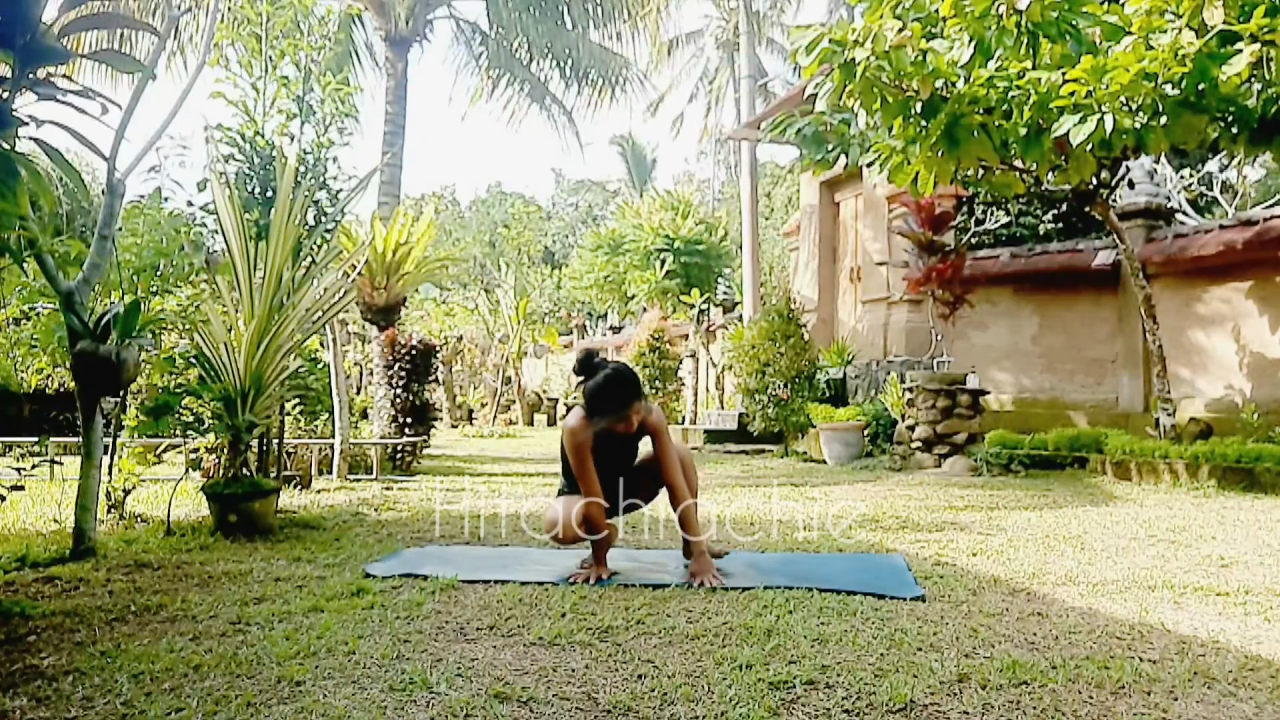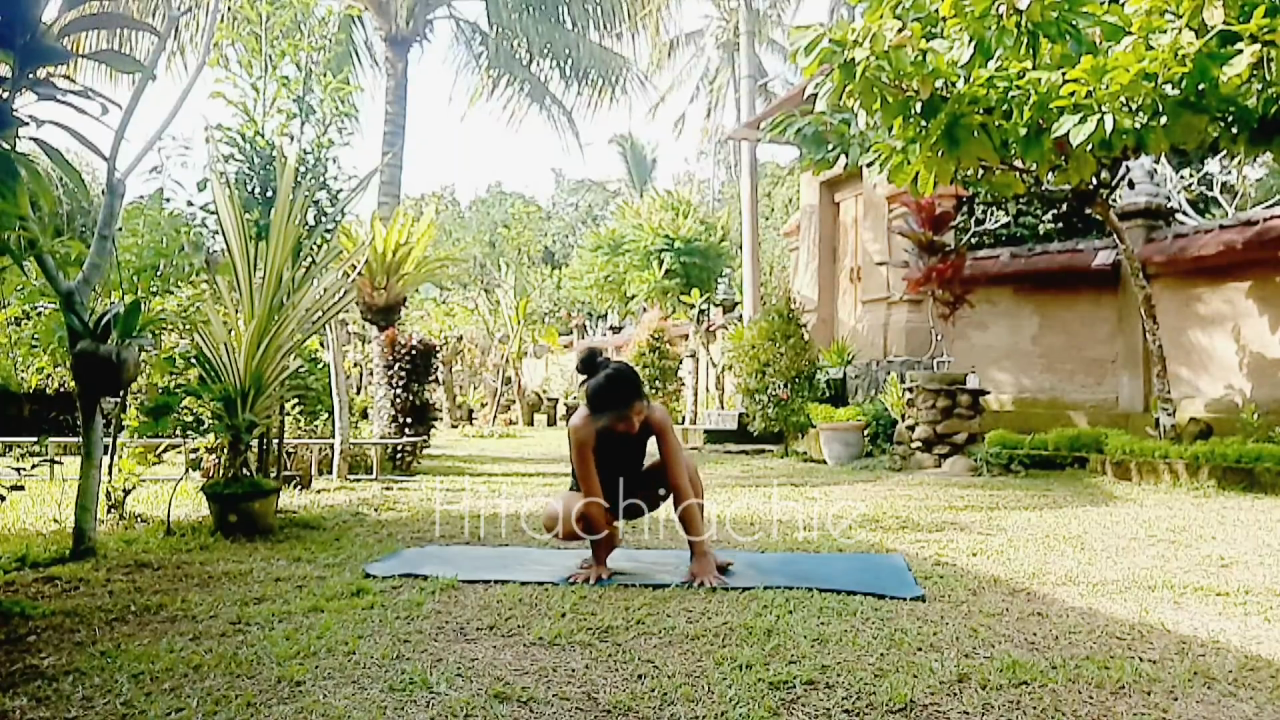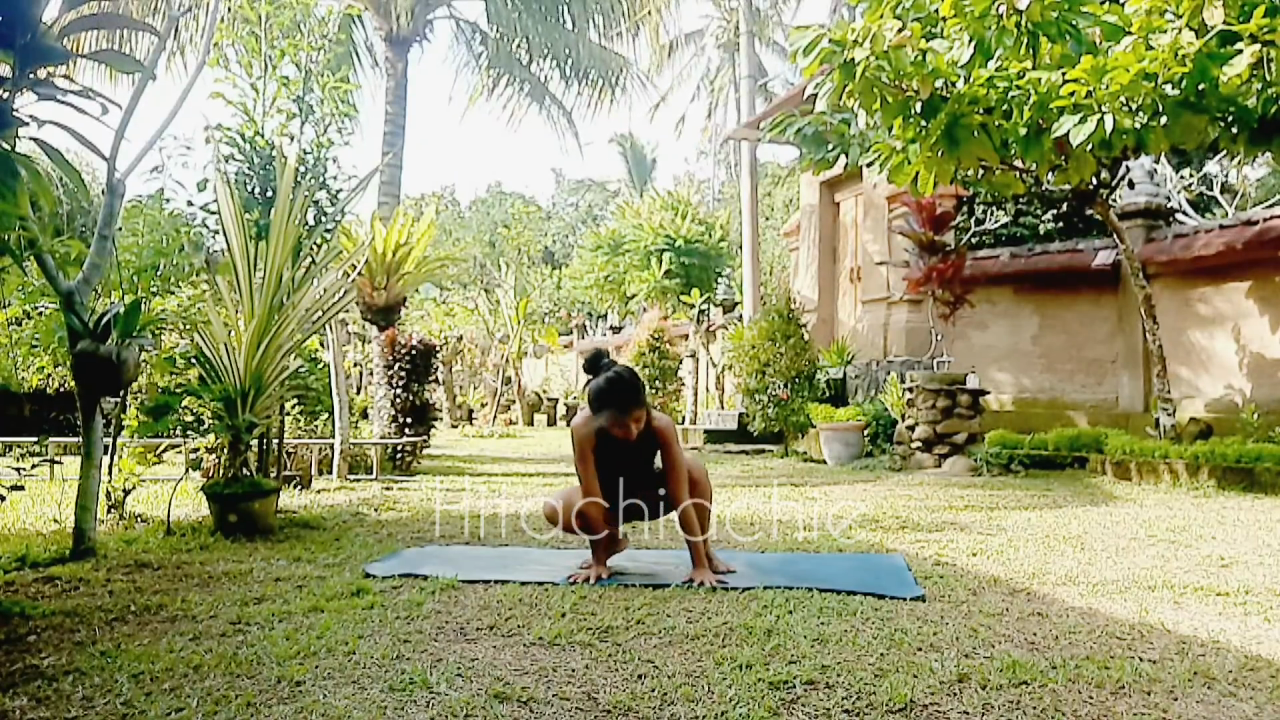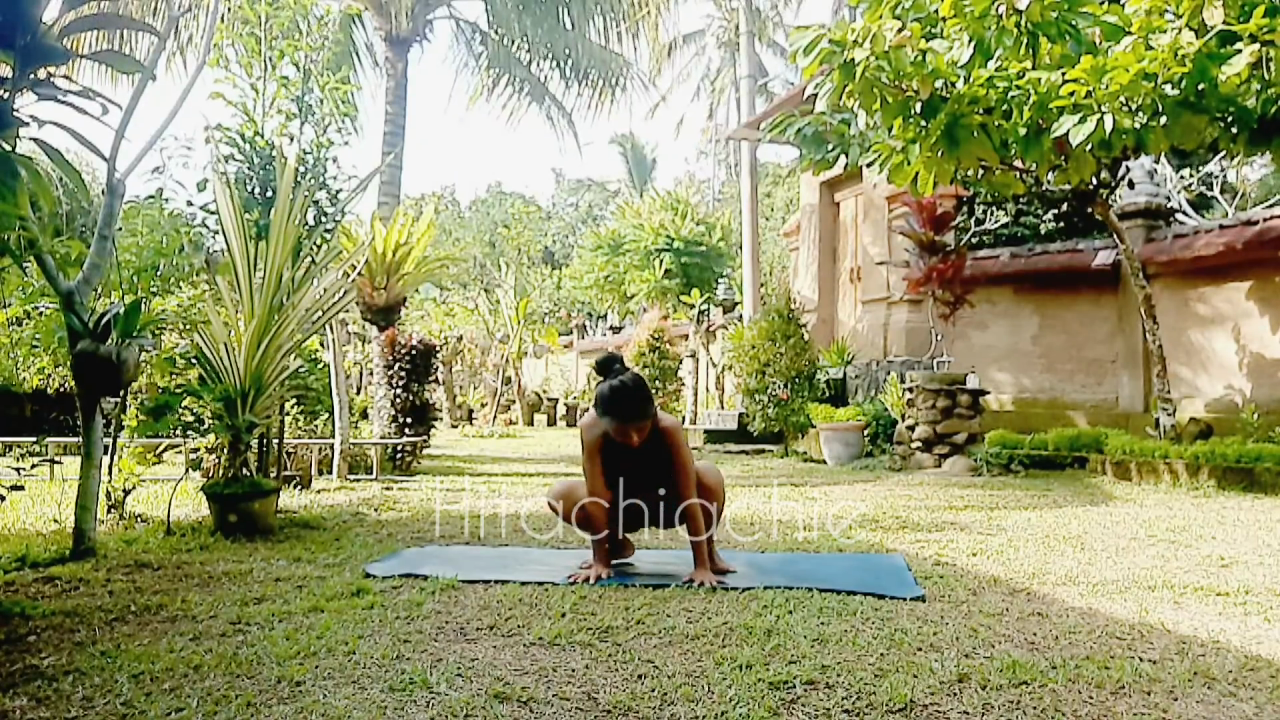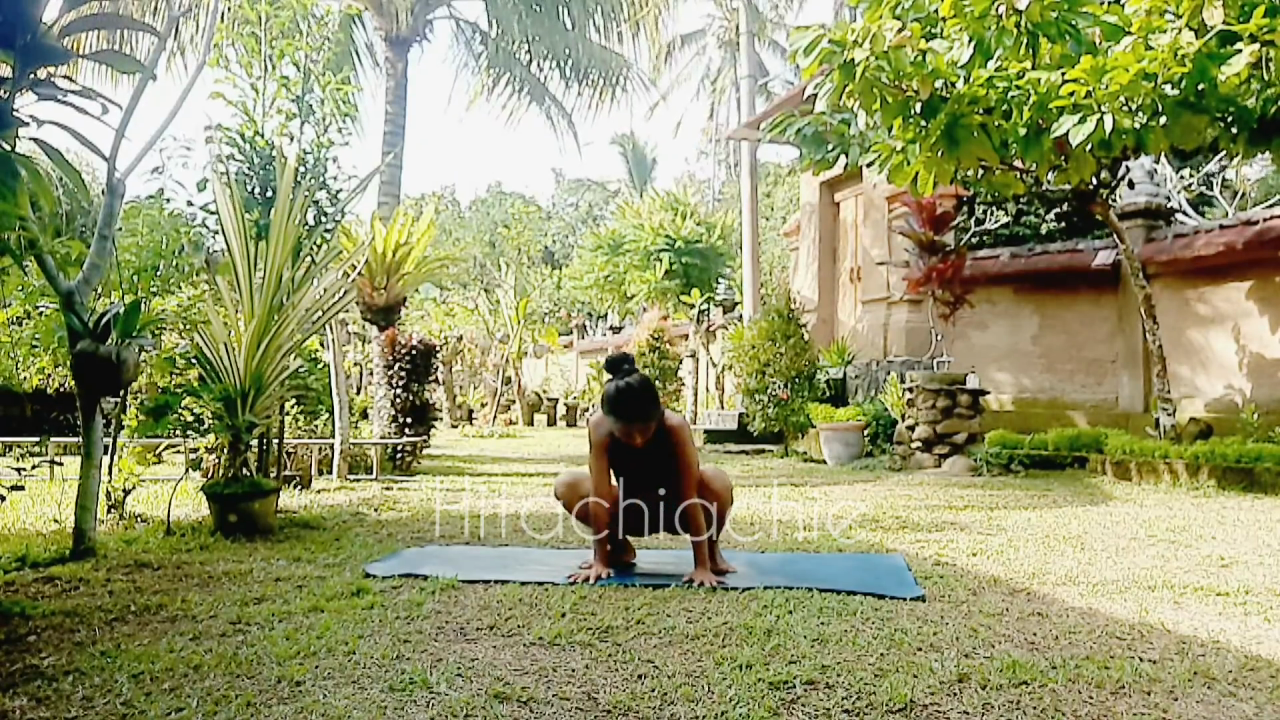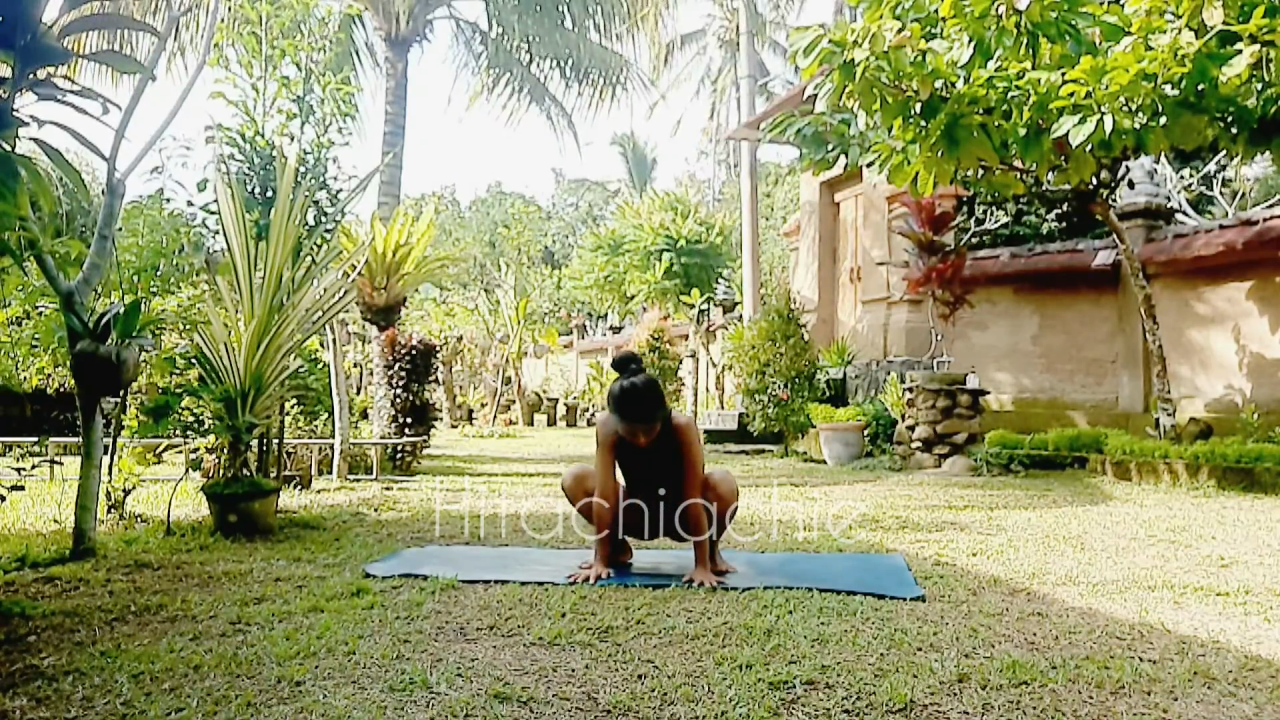
dt=0.2s
person 1, frame 1
left shoulder: (651, 416)
right shoulder: (577, 428)
left elbow: (677, 483)
right elbow: (593, 500)
left wrist: (699, 552)
right wrist: (599, 562)
left hip: (625, 487)
right hip: (581, 496)
left knee: (681, 455)
right knee: (557, 526)
left ankle: (689, 545)
right ankle: (605, 535)
person 1, frame 2
left shoulder: (656, 415)
right shoulder: (582, 426)
left elbow: (681, 485)
right elbow: (593, 500)
left wrist: (701, 554)
right wrist: (599, 562)
left hip: (635, 491)
right hip: (597, 497)
left knee: (684, 464)
right knee: (554, 519)
left ankle: (702, 552)
right ankle: (607, 537)
person 1, frame 3
left shoulder: (660, 425)
right shoulder: (583, 427)
left elbow: (681, 499)
right elbow: (591, 500)
left wrist: (700, 564)
right wrist: (599, 561)
left hip: (647, 495)
right hip: (608, 498)
left knee: (692, 467)
right knee: (555, 510)
left ankle: (705, 552)
right ankle: (611, 540)
person 1, frame 4
left shoulder: (668, 427)
right shoulder: (592, 428)
left elbow: (689, 498)
right elbow: (595, 498)
left wrist: (702, 566)
right wrist: (599, 561)
left hip: (664, 501)
right hip: (620, 505)
left knee: (709, 476)
right knee: (559, 496)
left ankle: (710, 552)
right ankle: (618, 543)
person 1, frame 5
left shoulder: (675, 426)
right shoulder: (599, 426)
left elbow: (690, 497)
right elbow: (600, 497)
left wrist: (701, 565)
right wrist: (600, 560)
left hip: (675, 508)
right hip: (632, 511)
left knee: (716, 482)
right knee: (566, 485)
left ankle: (711, 551)
right ankle: (619, 546)
person 1, frame 6
left shoulder: (682, 426)
right shoulder: (607, 425)
left elbow: (694, 497)
right elbow: (604, 495)
left wrist: (702, 565)
right wrist: (600, 560)
left hip: (679, 514)
right hip: (638, 514)
left knee: (723, 485)
right knee: (574, 479)
left ankle: (712, 552)
right ankle: (617, 548)
